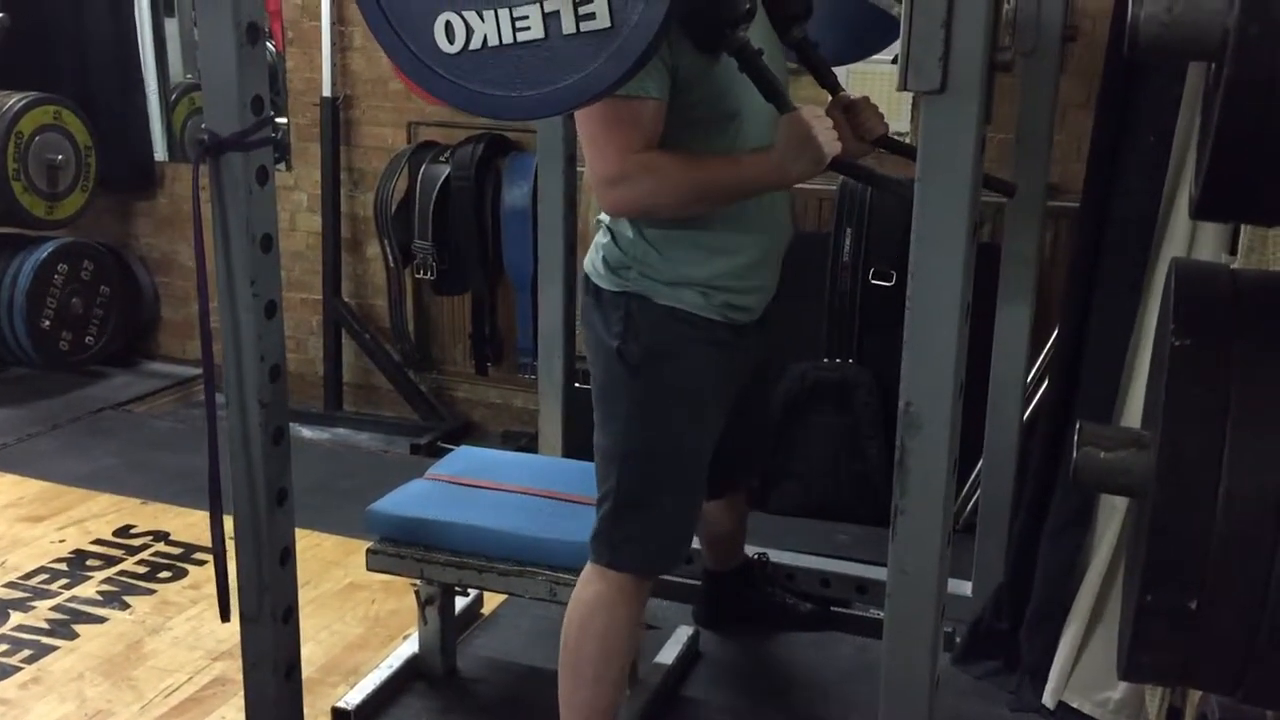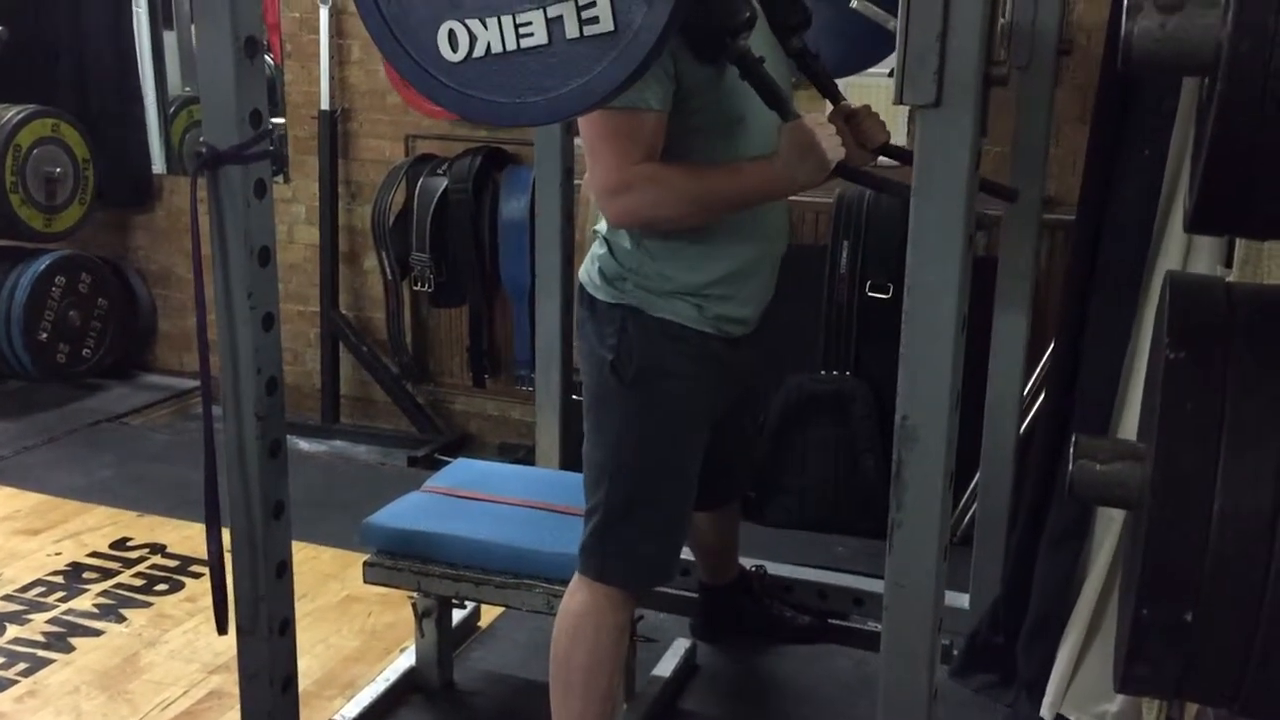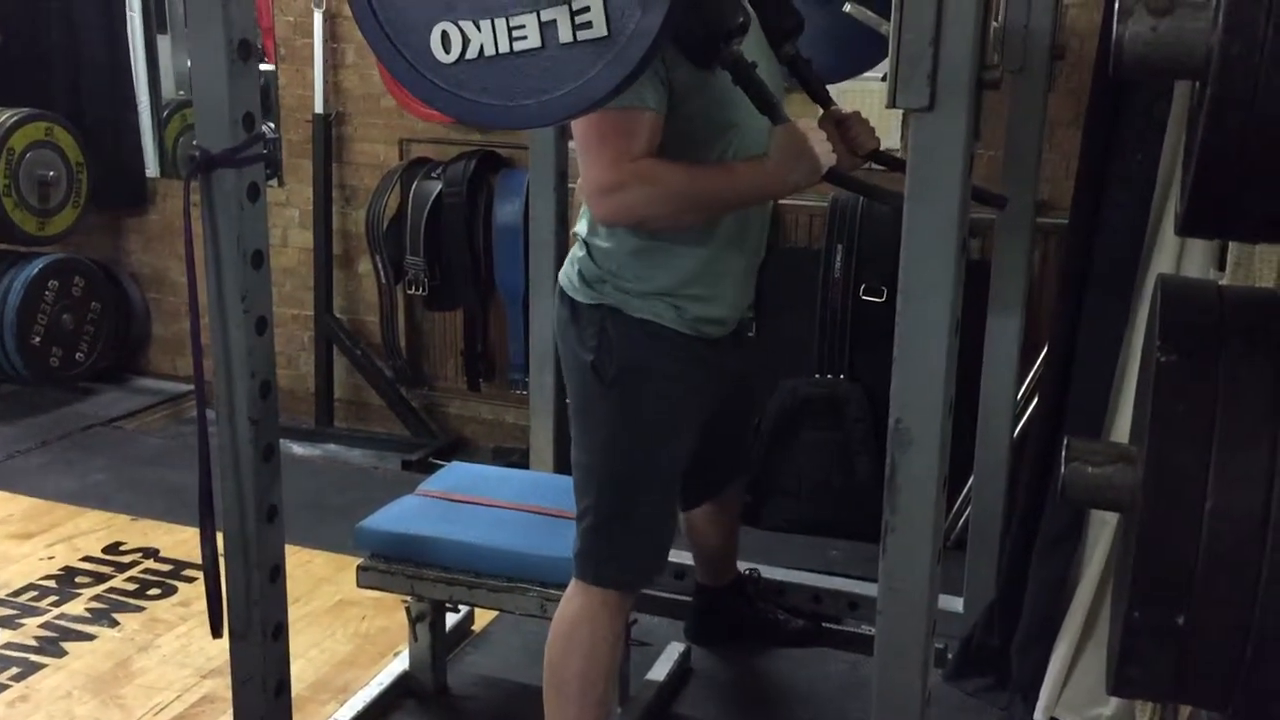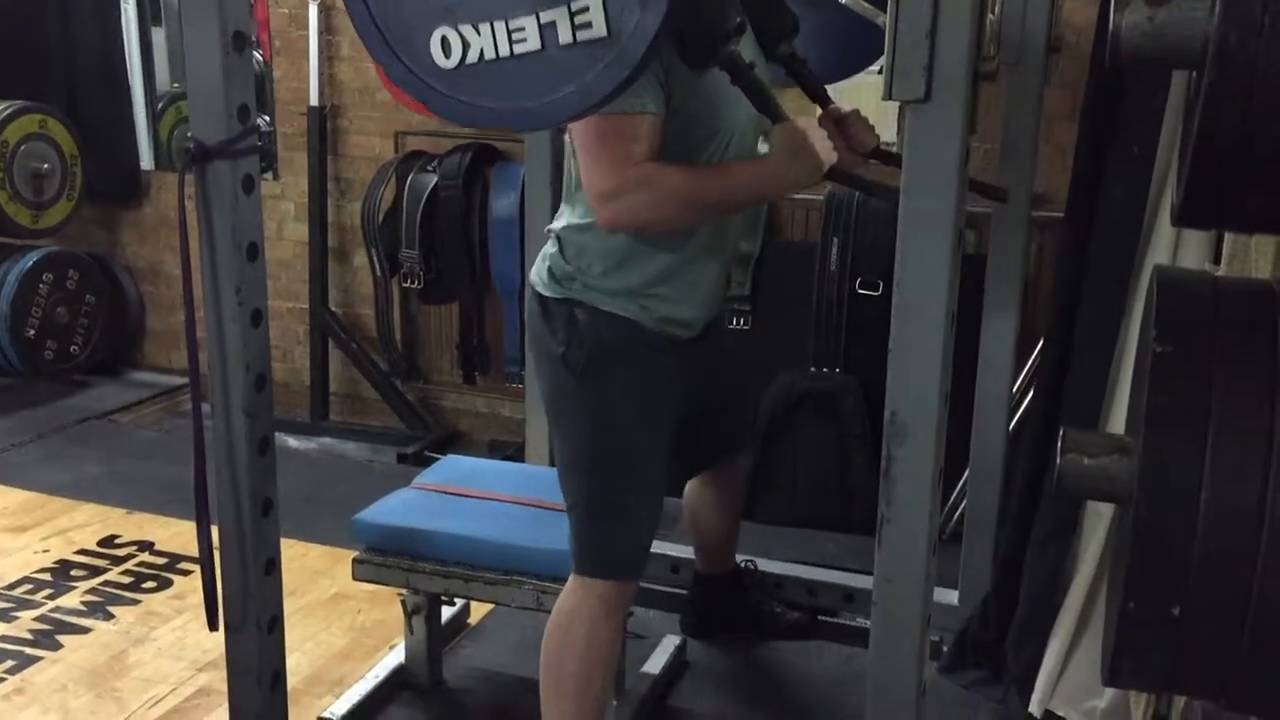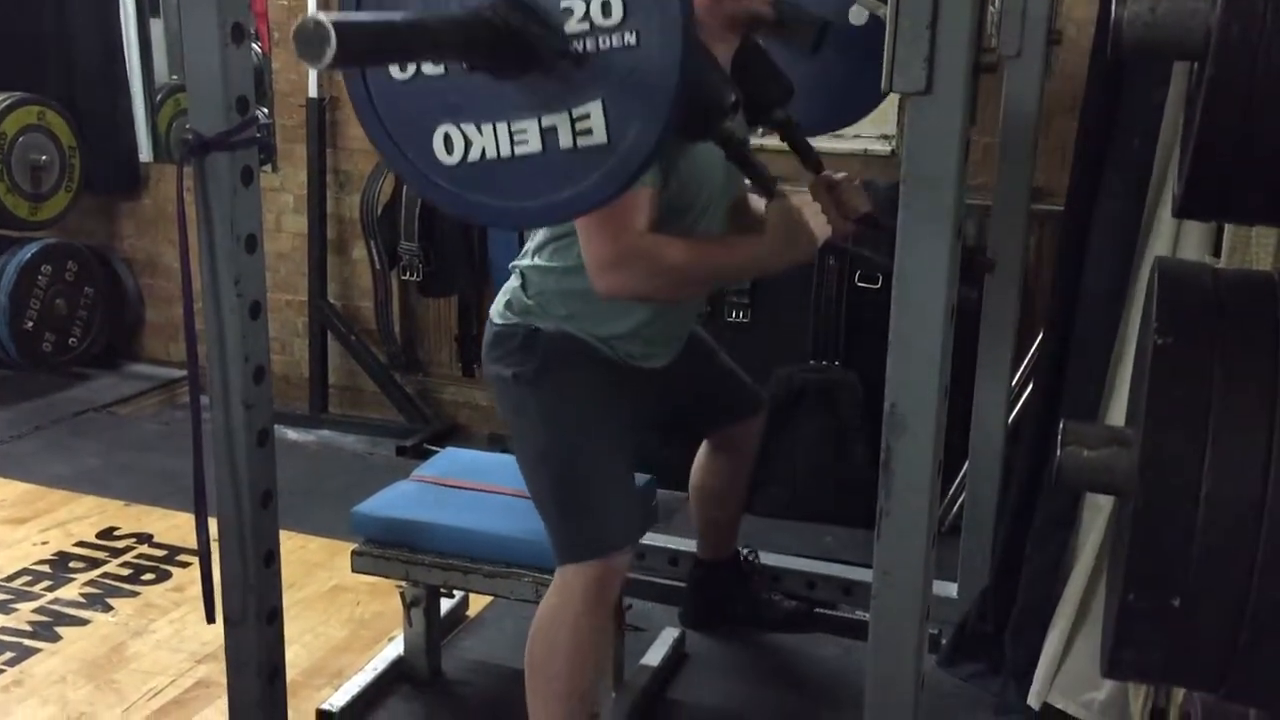
dt=0.3s
person 1, frame 1
left shoulder: (753, 14)
right elbow: (619, 180)
left wrist: (829, 133)
right wrist: (782, 164)
left hip: (731, 300)
right hip: (658, 309)
left knee: (730, 468)
right knee: (630, 551)
left ankle: (730, 586)
person 1, frame 2
left shoulder: (754, 22)
right elbow: (622, 191)
left wrist: (831, 142)
right wrist: (785, 172)
left hip: (722, 313)
right hip: (651, 321)
left knee: (718, 483)
right knee: (617, 564)
left ankle: (726, 598)
person 1, frame 3
left shoulder: (747, 25)
right elbow: (615, 190)
left wrist: (822, 147)
right wrist: (778, 175)
left hip: (709, 314)
right hip: (630, 324)
left knee: (721, 472)
right knee: (611, 570)
left ankle: (722, 601)
person 1, frame 4
left shoulder: (740, 26)
right elbow: (619, 195)
left wrist: (817, 147)
right wrist: (778, 173)
left hip: (681, 312)
right hip: (602, 318)
left knee: (725, 452)
right knee: (609, 567)
left ankle: (718, 593)
person 1, frame 5
left shoulder: (723, 76)
left elbow: (715, 217)
right elbow: (620, 267)
left wrist: (803, 219)
right wrist: (773, 249)
left hip: (648, 337)
right hip: (554, 344)
left knee: (739, 420)
right knee: (598, 564)
left ankle: (716, 583)
